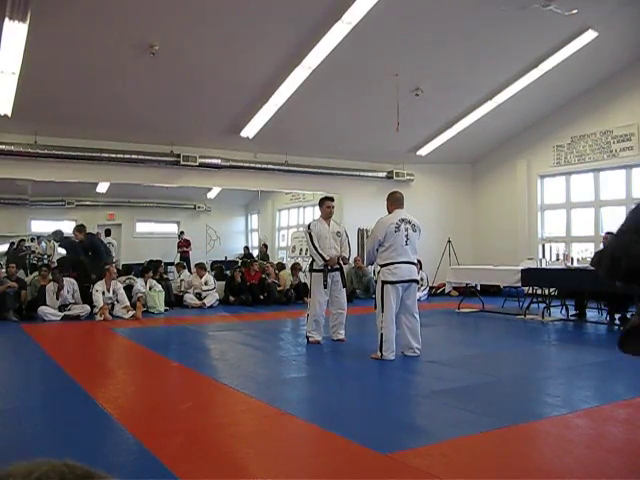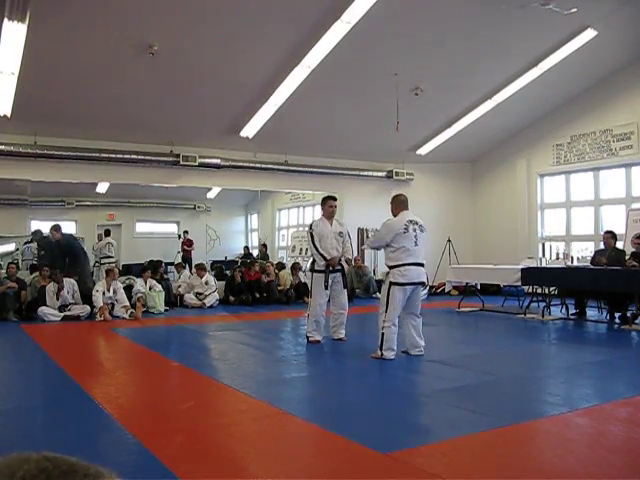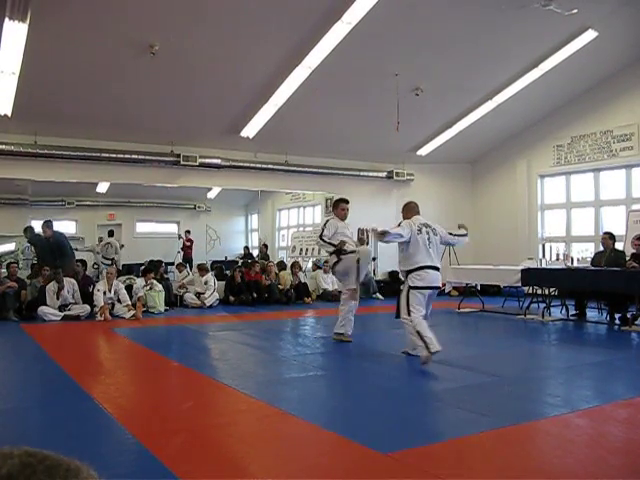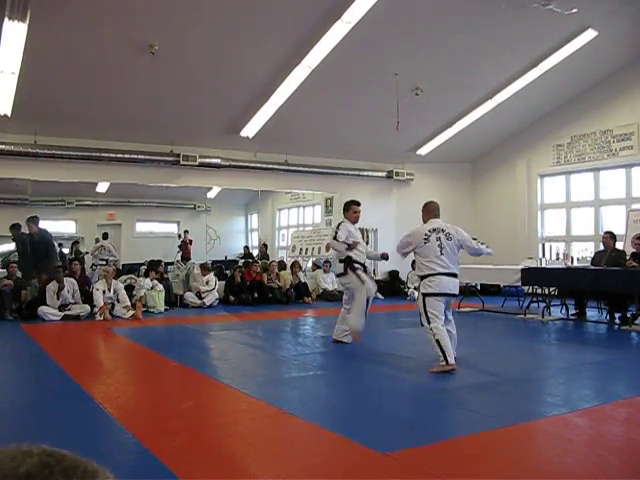
dt=0.5s
person 1, frame 1
left shoulder: (385, 222)
right shoulder: (415, 223)
left elbow: (371, 247)
left wrist: (371, 261)
left hip: (391, 272)
right hip: (411, 271)
left knee: (387, 313)
right knee: (410, 312)
left ankle: (386, 352)
right ankle: (412, 348)
person 1, frame 2
left shoulder: (392, 223)
right shoulder: (420, 224)
left elbow: (374, 243)
left wrist: (369, 241)
left hip: (401, 273)
right hip: (419, 273)
left knee: (389, 313)
right knee: (412, 313)
left ankle: (386, 351)
right ankle: (416, 347)
person 1, frame 3
left shoulder: (407, 225)
right shoulder: (435, 228)
left elbow: (397, 234)
right elbow: (453, 239)
left wrist: (384, 235)
right wrist: (464, 232)
left hip: (418, 277)
right hip: (434, 277)
left knee: (411, 316)
right knee: (421, 314)
left ankle: (430, 347)
right ankle: (415, 348)
person 1, frame 4
left shoulder: (417, 233)
right shoulder: (455, 231)
left elbow: (401, 249)
right elbow: (476, 249)
left wrist: (411, 248)
right wrist: (487, 248)
left hip: (431, 284)
right hip: (451, 283)
left knee: (435, 324)
right knee: (446, 318)
left ankle: (448, 362)
right ankle: (450, 353)
person 2, frame 1
left shoulder: (339, 227)
right shoulder: (313, 226)
left elbow: (345, 244)
right elbow: (313, 247)
left wrist: (345, 256)
right wrist: (327, 260)
left hip: (337, 269)
right hip: (320, 269)
left knee: (340, 304)
right knee: (317, 305)
left ankle: (338, 333)
right ankle: (314, 334)
person 2, frame 2
left shoulder: (341, 226)
right shoulder: (315, 225)
left elbow: (347, 244)
right elbow: (314, 247)
left wrist: (348, 257)
right wrist: (327, 259)
left hip: (338, 269)
right hip: (321, 269)
left knee: (340, 303)
right knee: (318, 304)
left ankle: (337, 332)
right ankle: (313, 334)
person 2, frame 3
left shoulder: (344, 226)
right shoulder: (331, 223)
right elbow: (320, 240)
left wrist: (359, 245)
right wrist: (336, 246)
left hip: (349, 265)
right hip: (341, 260)
left knee: (349, 302)
right knee: (365, 253)
left ankle: (341, 332)
right ankle: (354, 286)
person 2, frame 4
left shoulder: (354, 229)
right shoulder: (343, 226)
left elbow: (363, 251)
right elbow: (335, 242)
left wrist: (379, 255)
right wrist: (348, 245)
left hip: (356, 269)
right hip: (349, 268)
left knee: (349, 305)
right knee: (368, 290)
left ankle: (340, 335)
right ankle: (353, 327)
